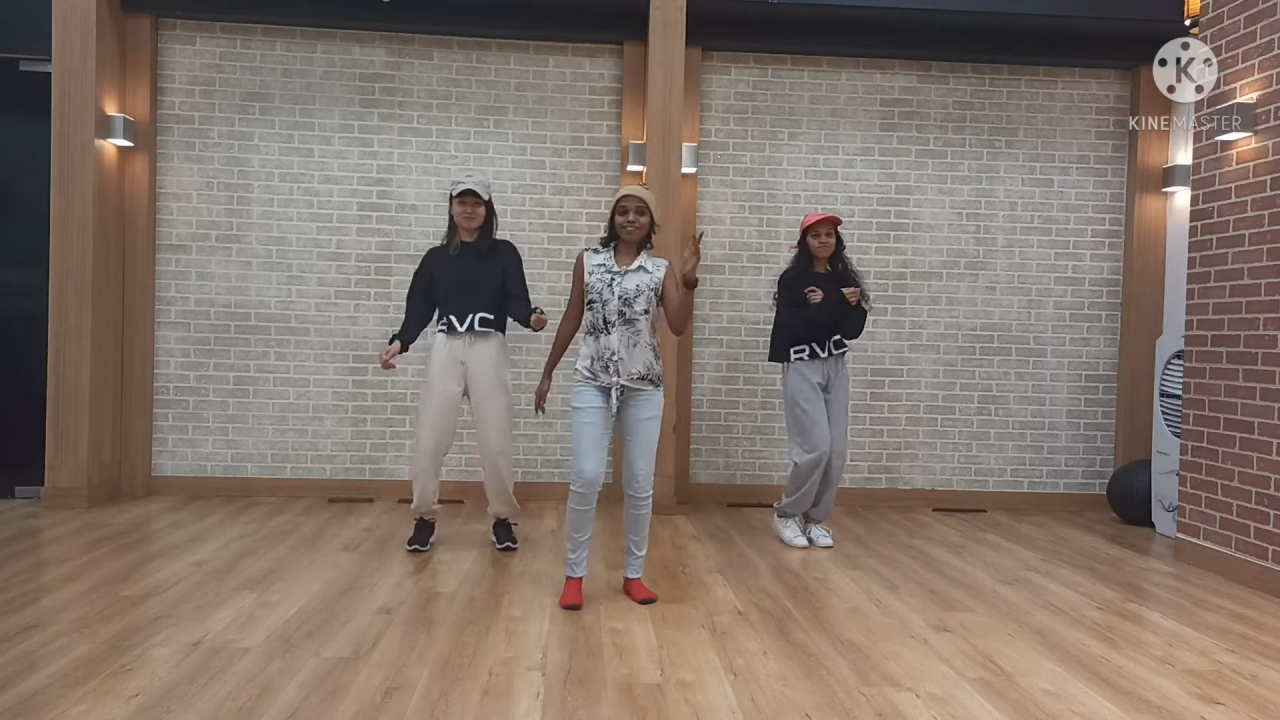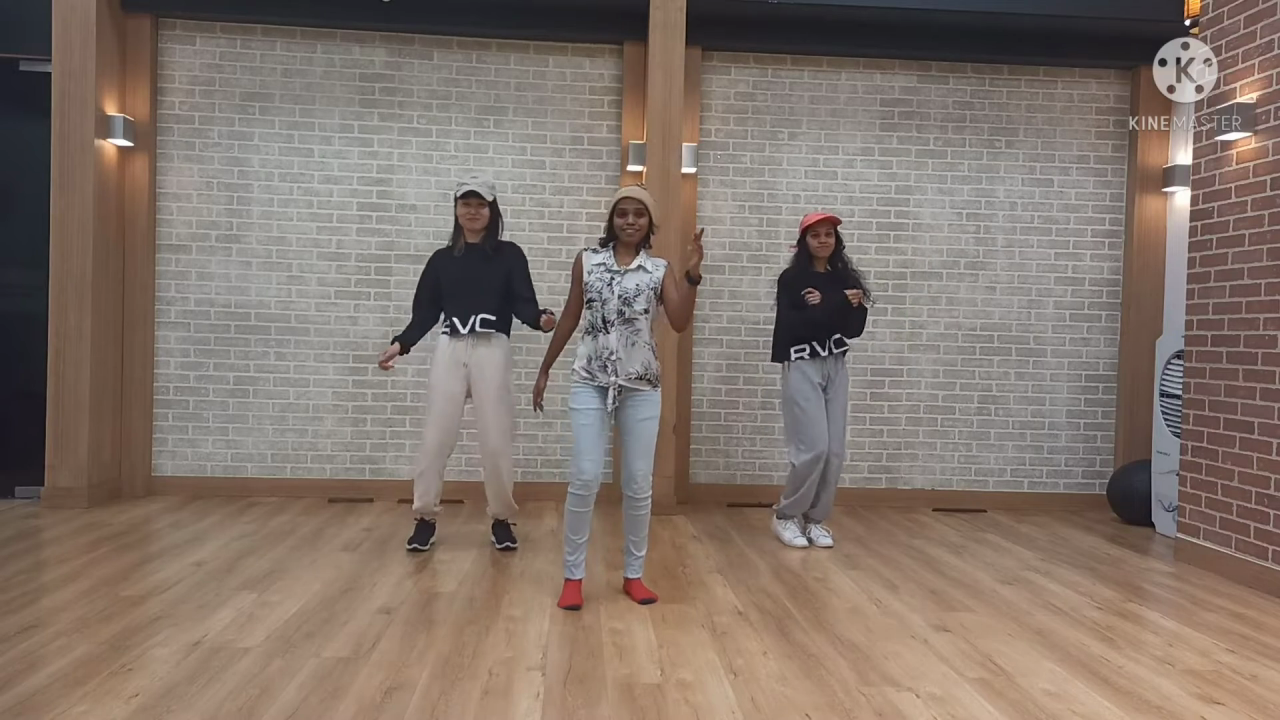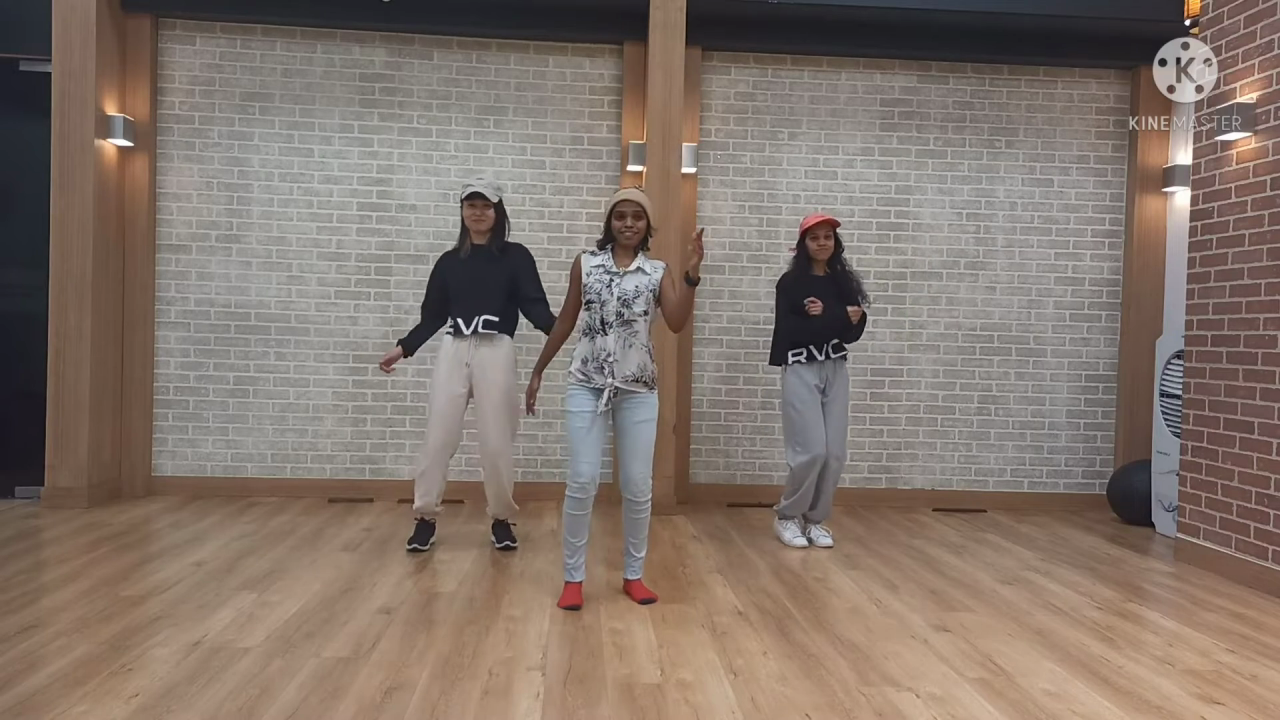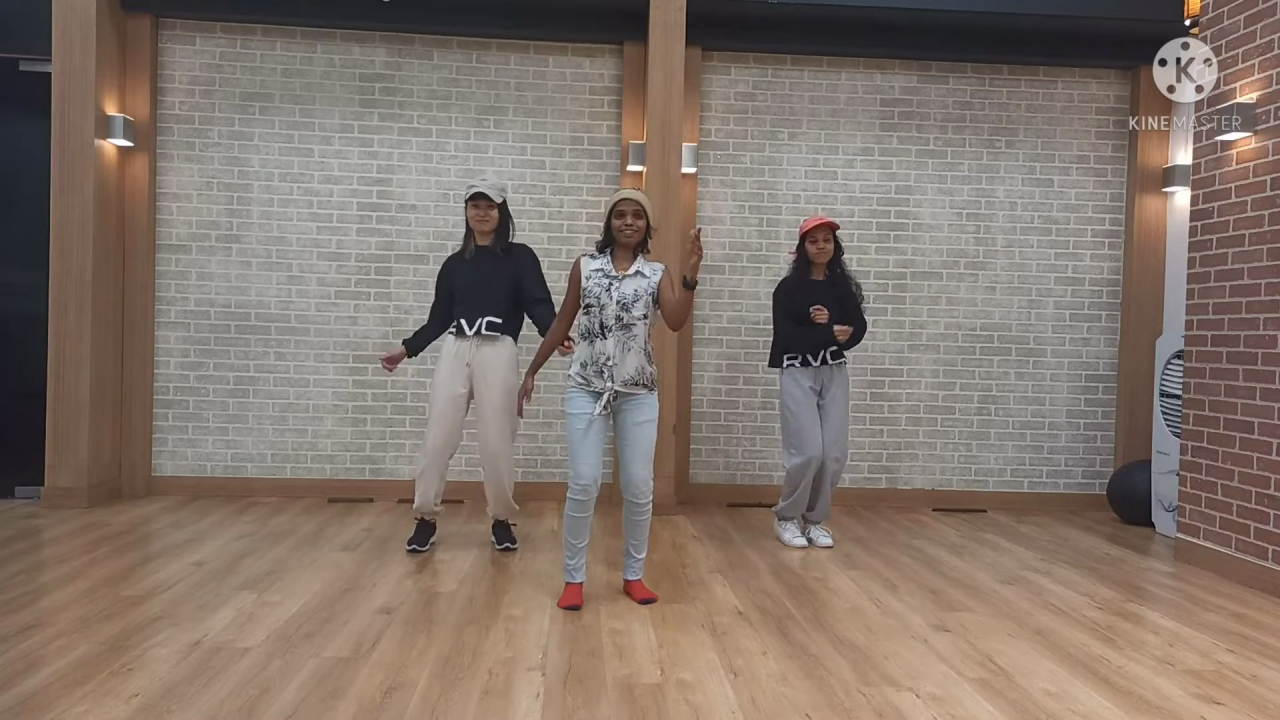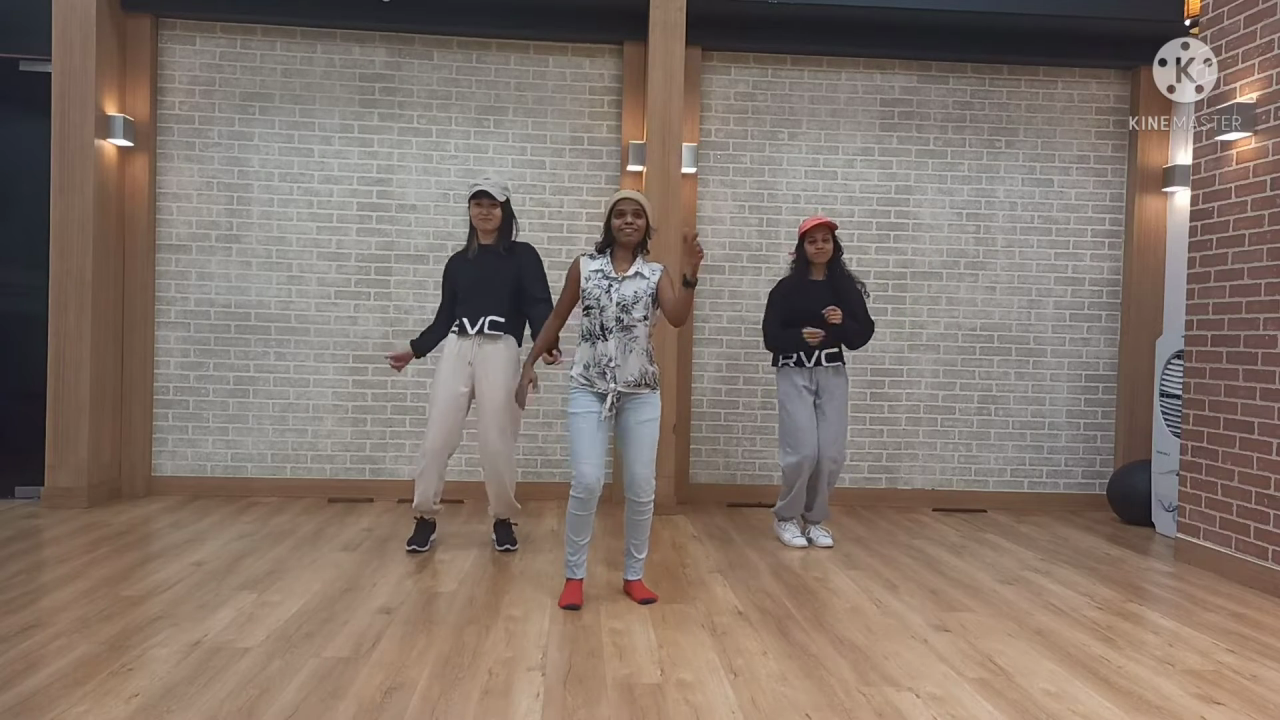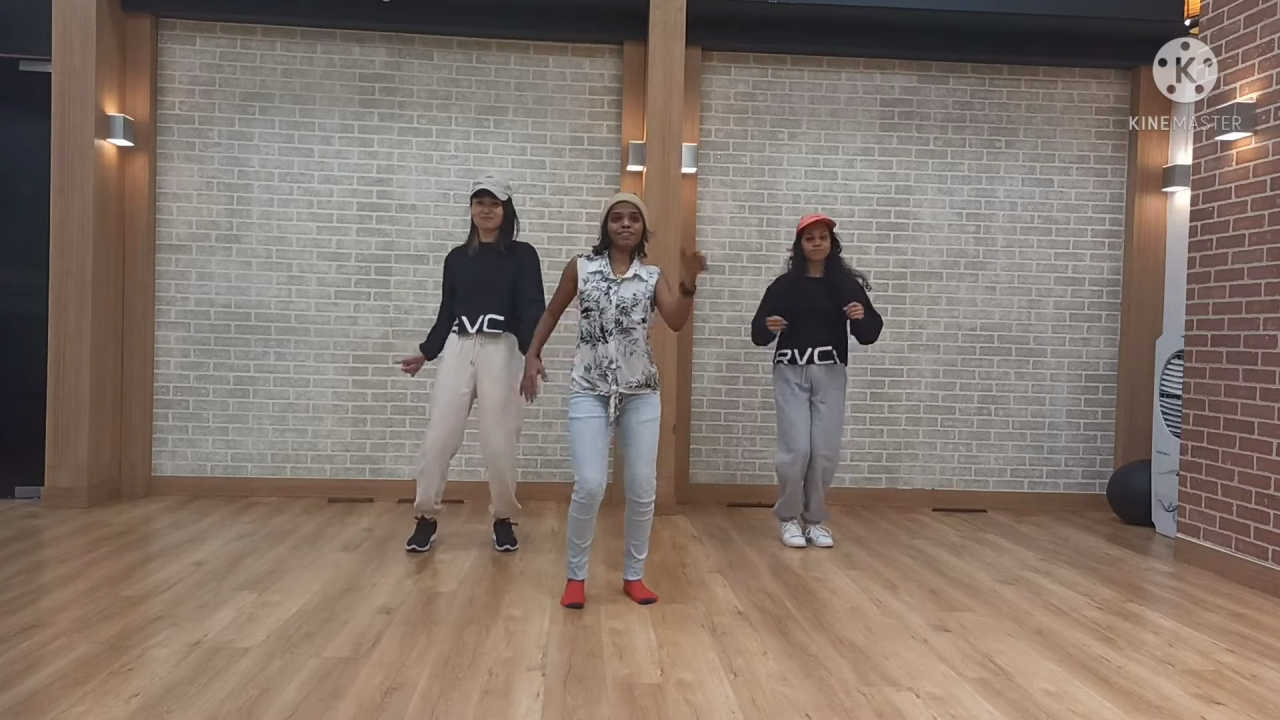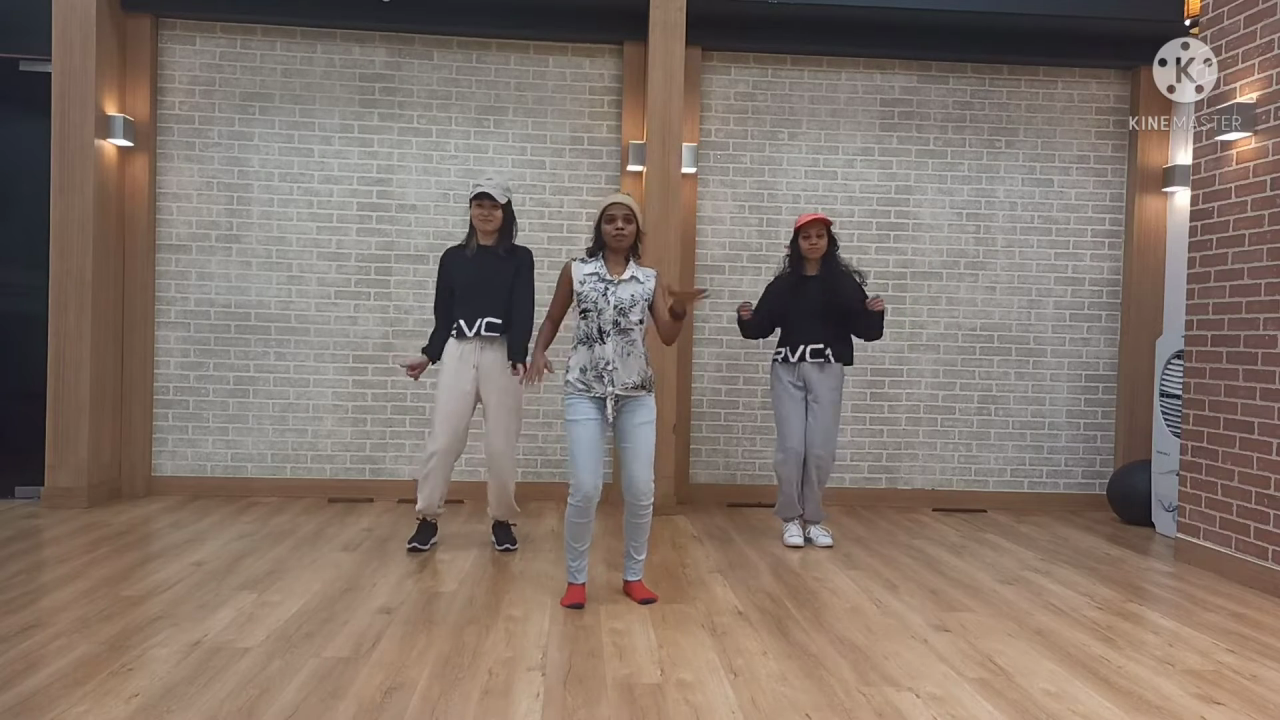
dt=0.1s
person 1, frame 1
left shoulder: (662, 271)
right shoulder: (588, 262)
left elbow: (678, 326)
right elbow: (571, 320)
left wrist: (690, 278)
right wrist: (547, 372)
left hip: (644, 387)
right hip: (593, 383)
left knee: (639, 483)
right knee: (587, 476)
left ankle: (633, 574)
right ankle: (574, 574)
person 1, frame 2
left shoulder: (661, 270)
right shoulder: (587, 261)
left elbow: (680, 323)
right elbow: (569, 319)
left wrist: (693, 274)
right wrist: (544, 370)
left hip: (641, 387)
right hip: (590, 383)
left knee: (638, 484)
right knee: (584, 478)
left ankle: (633, 574)
right ankle: (573, 576)
person 1, frame 3
left shoulder: (659, 272)
right shoulder: (586, 263)
left elbow: (678, 323)
right elbow: (565, 321)
left wrist: (692, 274)
right wrist: (538, 371)
left hip: (638, 389)
right hip: (587, 386)
left knee: (638, 486)
right knee: (582, 481)
left ankle: (633, 575)
right ankle: (573, 577)
person 1, frame 4
left shoulder: (658, 274)
right shoulder: (585, 266)
left elbow: (677, 322)
right elbow: (562, 322)
left wrist: (690, 276)
right wrist: (532, 371)
left hip: (638, 392)
right hip: (586, 388)
left knee: (639, 488)
right knee: (584, 483)
left ankle: (633, 575)
right ankle: (573, 578)
person 1, frame 5
left shoulder: (657, 274)
right shoulder: (583, 267)
left elbow: (678, 318)
right elbow: (557, 318)
left wrist: (690, 274)
right wrist: (530, 362)
left hip: (640, 393)
right hip: (588, 389)
left knee: (641, 488)
right knee: (587, 482)
left ankle: (633, 575)
right ankle: (574, 575)
person 1, frame 6
left shoulder: (654, 277)
right shoulder: (580, 268)
left elbow: (677, 322)
right elbow: (550, 314)
left wrist: (688, 283)
right wrist: (533, 356)
left hip: (641, 394)
right hip: (589, 392)
left knee: (643, 489)
right knee: (590, 486)
left ankle: (634, 576)
right ankle: (576, 575)
person 1, frame 7
left shoulder: (650, 280)
right shoulder: (576, 271)
left elbow: (668, 337)
right elbow: (551, 323)
left wrist: (679, 312)
right wrist: (538, 353)
left hip: (636, 395)
right hip: (585, 395)
left knee: (640, 489)
right knee: (585, 490)
left ankle: (633, 575)
right ankle: (576, 578)
person 2, frame 1
left shoulder: (504, 253)
right shoulder: (436, 258)
left elbow: (515, 299)
right elbow: (419, 308)
left wrist: (532, 317)
right wrist: (399, 343)
left hip: (489, 349)
right hip: (446, 348)
left knee: (495, 440)
right knee: (431, 437)
left ankle: (502, 519)
right ankle: (424, 519)
person 2, frame 2
left shoulder: (509, 255)
right shoulder: (442, 259)
left elbow: (522, 301)
right elbow: (425, 310)
left wrist: (541, 318)
right wrist: (400, 344)
left hip: (492, 351)
right hip: (449, 350)
left knee: (496, 441)
right knee: (436, 438)
left ankle: (501, 519)
right ankle: (425, 519)
person 2, frame 3
left shoulder: (515, 256)
right shoulder: (449, 261)
left elbow: (532, 302)
right elbow: (433, 313)
left wrist: (552, 325)
right wrist: (402, 349)
left hip: (496, 351)
right hip: (453, 350)
left knee: (496, 442)
right knee: (438, 439)
left ankle: (501, 519)
right ankle: (425, 519)
person 2, frame 4
left shoulder: (520, 257)
right shoulder: (455, 262)
left elbow: (538, 304)
right elbow: (440, 314)
left wrist: (556, 334)
right wrist: (407, 348)
left hip: (498, 352)
right hip: (455, 351)
left knee: (496, 443)
right knee: (438, 439)
left ankle: (501, 520)
right ankle: (425, 518)
person 2, frame 5
left shoulder: (523, 256)
right shoulder: (458, 261)
left elbow: (538, 304)
right elbow: (446, 313)
left wrist: (546, 343)
right wrist: (415, 349)
left hip: (500, 351)
right hip: (456, 349)
left knee: (497, 442)
right knee: (437, 438)
left ankle: (502, 520)
right ankle: (425, 518)
person 2, frame 6
left shoulder: (522, 255)
right shoulder: (457, 258)
left elbow: (531, 305)
right elbow: (447, 311)
left wrist: (531, 348)
right wrist: (426, 351)
left hip: (502, 351)
right hip: (457, 349)
left knee: (499, 442)
right knee: (439, 437)
left ankle: (503, 519)
right ankle: (426, 518)
person 2, frame 7
left shoulder: (520, 258)
right shoulder: (453, 258)
left elbow: (523, 310)
right elbow: (444, 313)
left wrist: (518, 356)
right wrist: (430, 354)
left hip: (500, 354)
right hip: (459, 353)
left knee: (501, 445)
right knee: (443, 441)
left ankle: (502, 521)
right ankle: (428, 520)
person 3, frame 1
left shoulder: (843, 280)
right shoulder: (792, 279)
left elbow: (854, 328)
right elbow: (797, 323)
left wrist: (826, 303)
right wrist: (839, 302)
left hip: (835, 367)
right hip: (801, 367)
left knee: (835, 450)
right knee: (815, 448)
left ankle: (815, 519)
right ankle: (787, 514)
person 3, frame 2
left shoulder: (844, 279)
right shoulder: (792, 278)
left elbow: (855, 327)
right elbow: (796, 324)
left wrist: (826, 305)
right wrist: (840, 304)
left hip: (835, 367)
right hip: (802, 366)
left knee: (834, 450)
right knee: (813, 448)
left ankle: (815, 519)
right ankle: (786, 515)
person 3, frame 3
left shoulder: (844, 282)
right shoulder: (790, 283)
left elbow: (854, 329)
right elbow: (791, 329)
left wrist: (827, 313)
right wrist: (842, 316)
left hip: (836, 371)
right hip: (801, 370)
left knee: (834, 452)
right knee: (811, 451)
left ankle: (815, 519)
right ankle: (787, 516)
person 3, frame 4
left shoulder: (844, 287)
right shoulder: (789, 288)
left elbow: (854, 333)
right elbow: (785, 337)
left wrist: (831, 321)
right wrist: (829, 334)
left hip: (834, 374)
right hip: (798, 373)
left knee: (834, 454)
right knee: (806, 452)
left ankle: (815, 519)
right ankle: (786, 517)
person 3, frame 5
left shoulder: (846, 287)
right shoulder: (787, 288)
left elbow: (861, 336)
right elbow: (772, 337)
left wrist: (843, 323)
right wrist: (799, 337)
left hip: (833, 374)
right hip: (794, 374)
left knee: (832, 453)
right knee: (802, 452)
left ankle: (814, 519)
right ankle: (786, 518)
person 3, frame 6
left shoulder: (847, 284)
right shoulder: (785, 285)
left elbow: (869, 333)
right elbow: (759, 330)
left wrist: (862, 317)
right wrist: (768, 327)
left hip: (831, 373)
right hip: (791, 373)
left knee: (825, 452)
right knee: (796, 450)
left ankle: (814, 519)
right ankle: (788, 518)
person 3, frame 7
left shoulder: (845, 281)
right shoulder: (783, 284)
left elbow: (864, 330)
right elbow: (762, 326)
left wrist: (875, 312)
right wrist: (747, 318)
left hip: (827, 370)
right hip: (787, 369)
left knee: (821, 449)
right knee: (791, 447)
left ankle: (813, 518)
right ankle: (791, 519)
